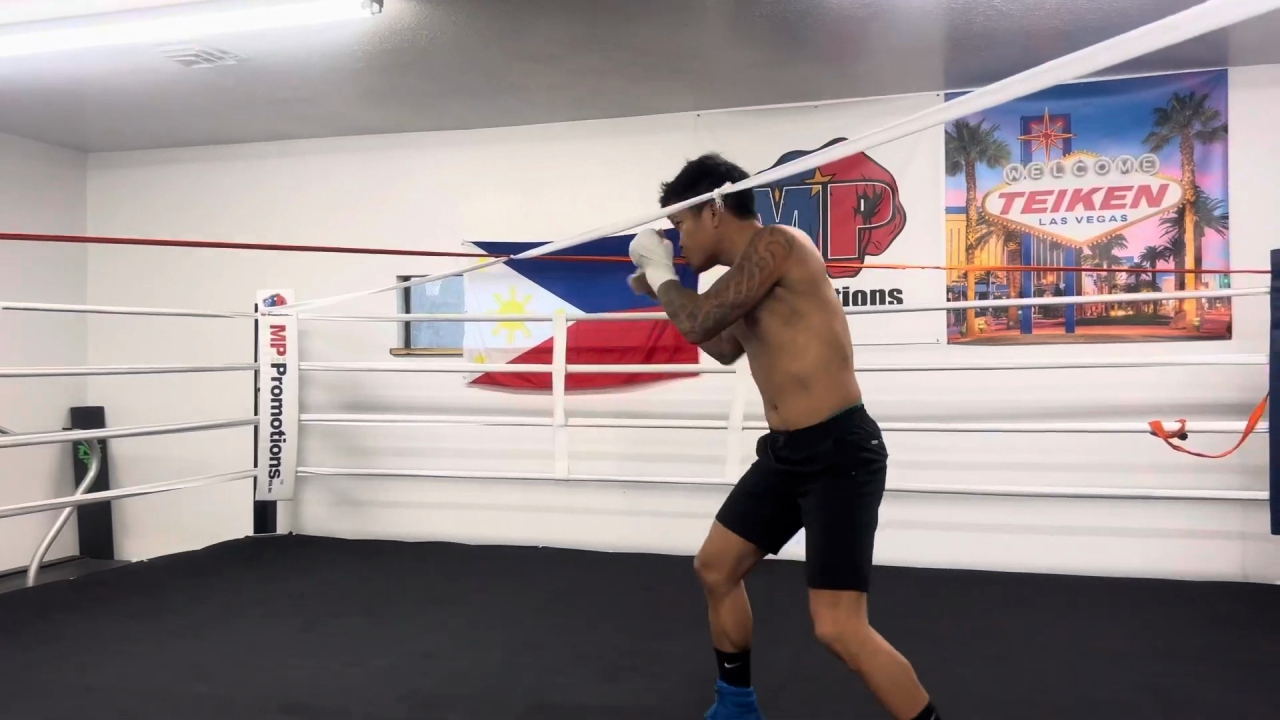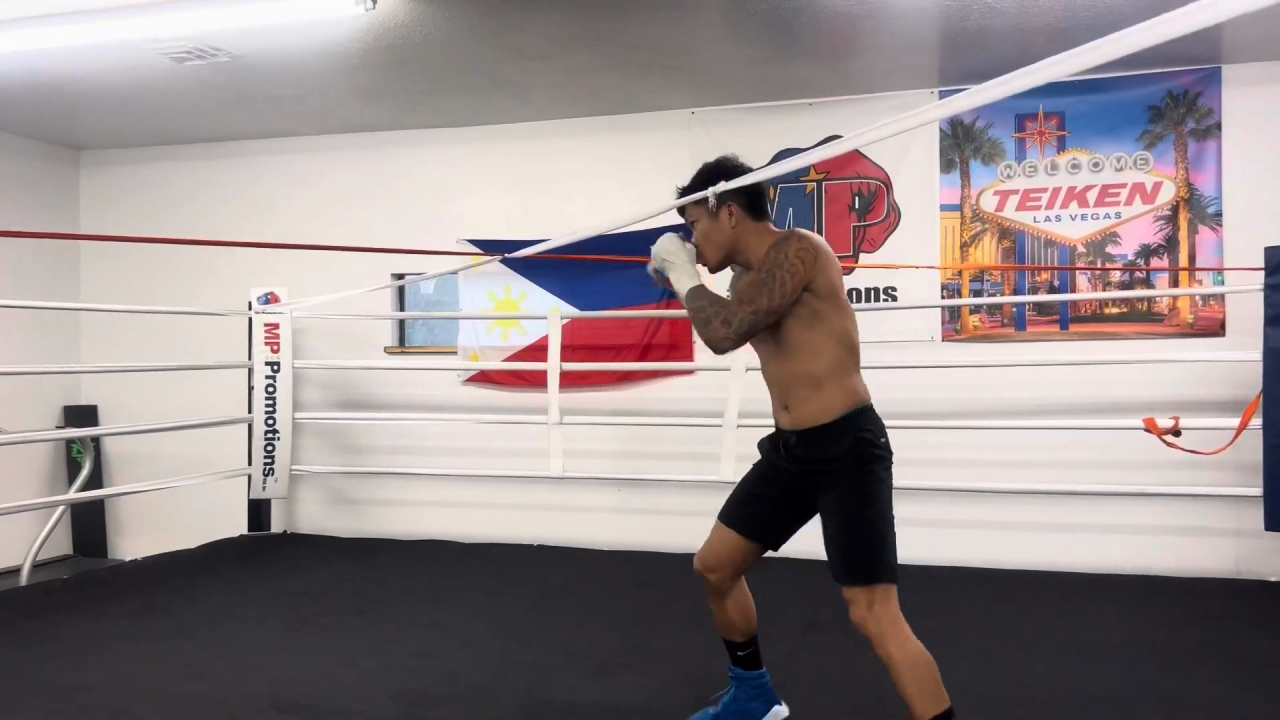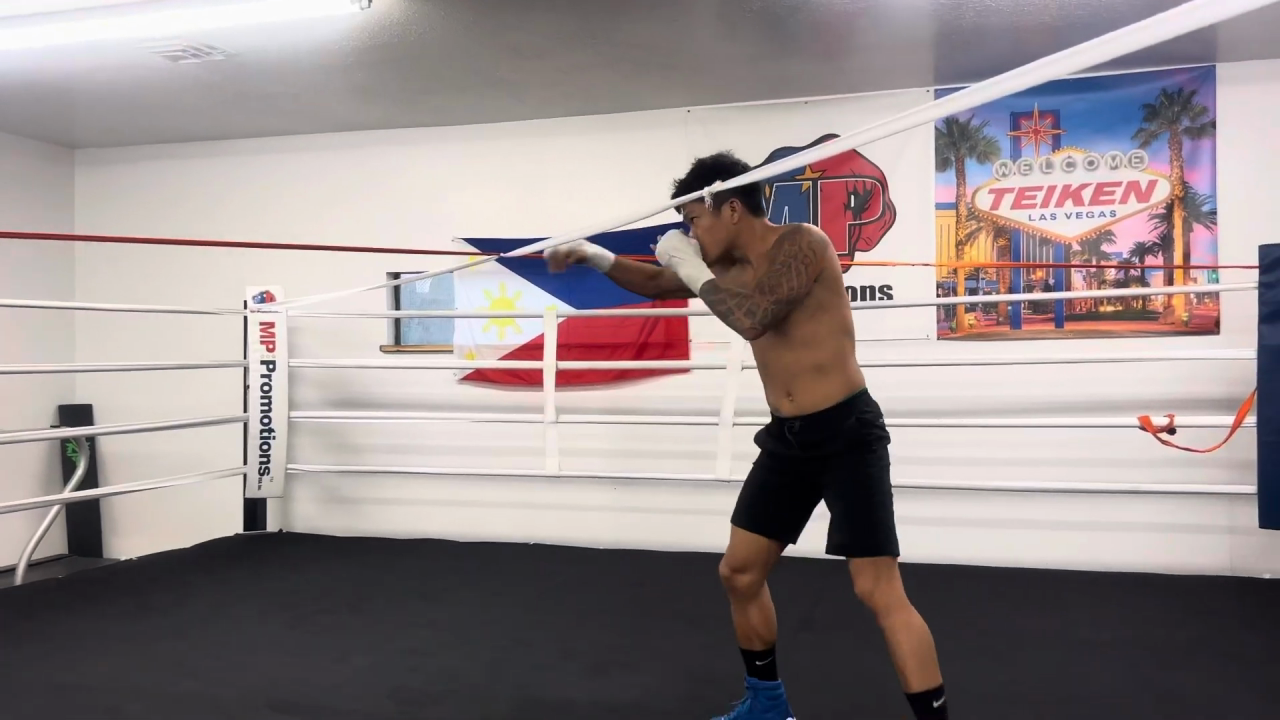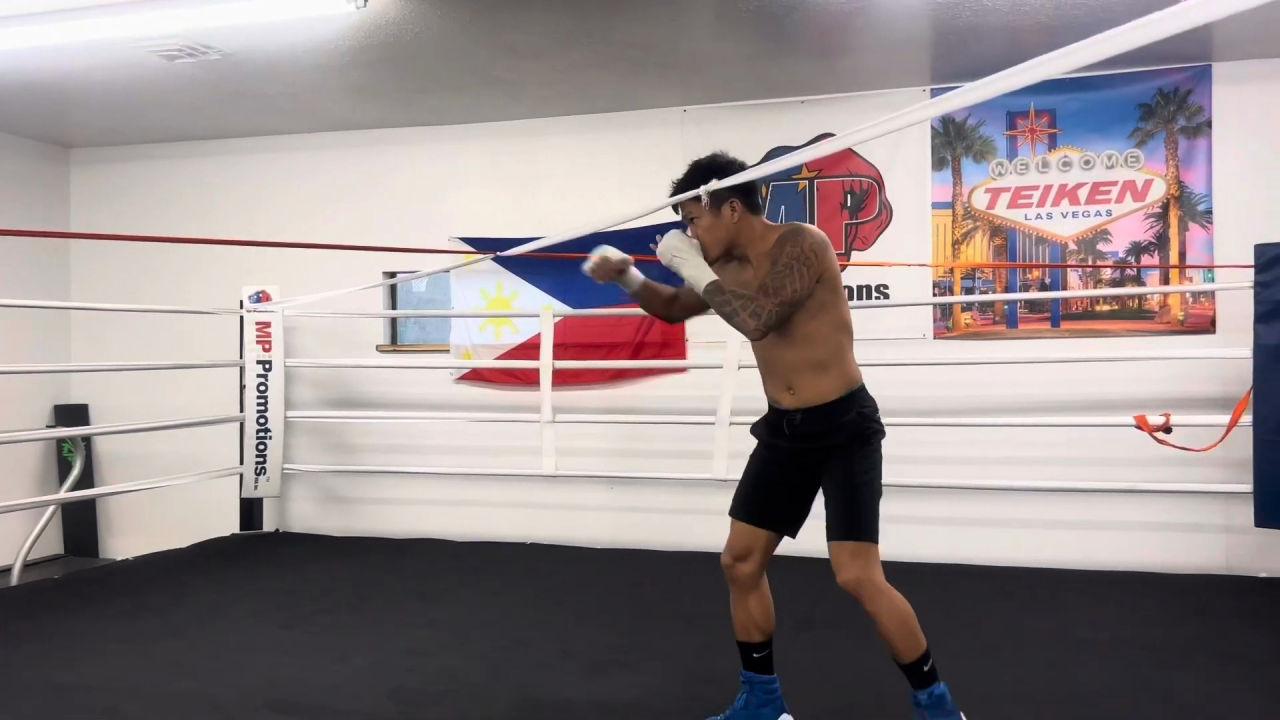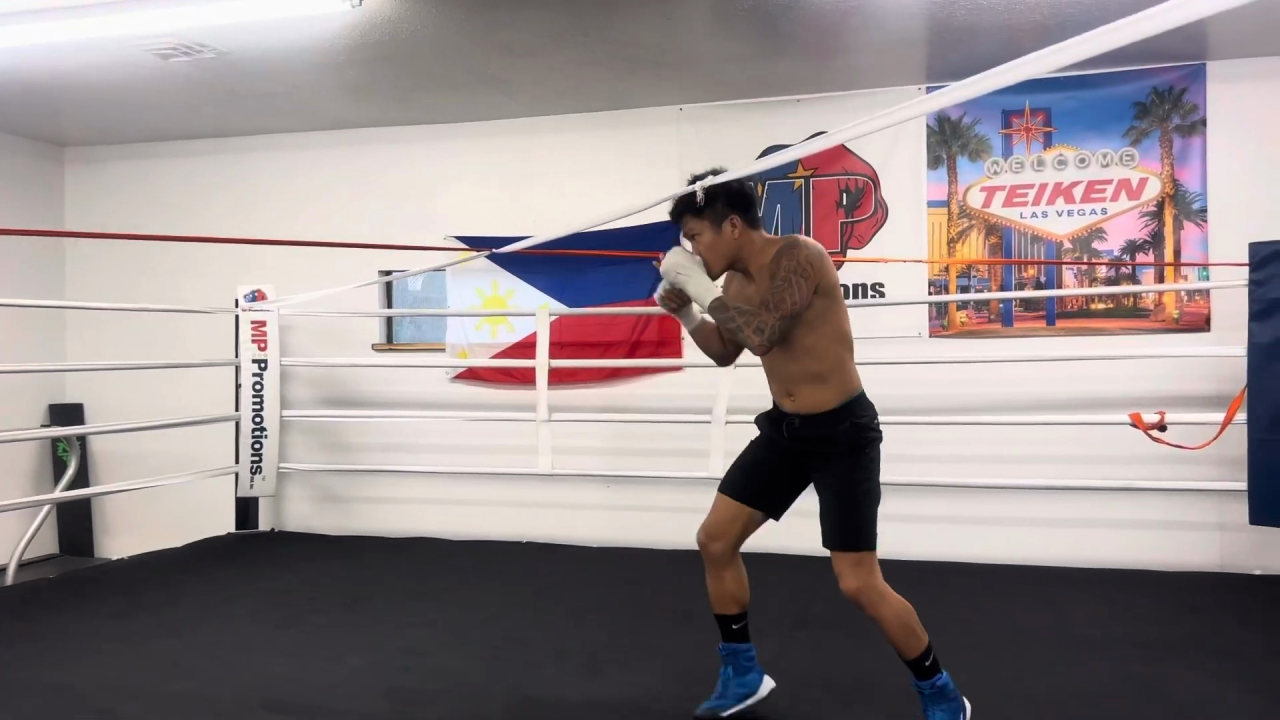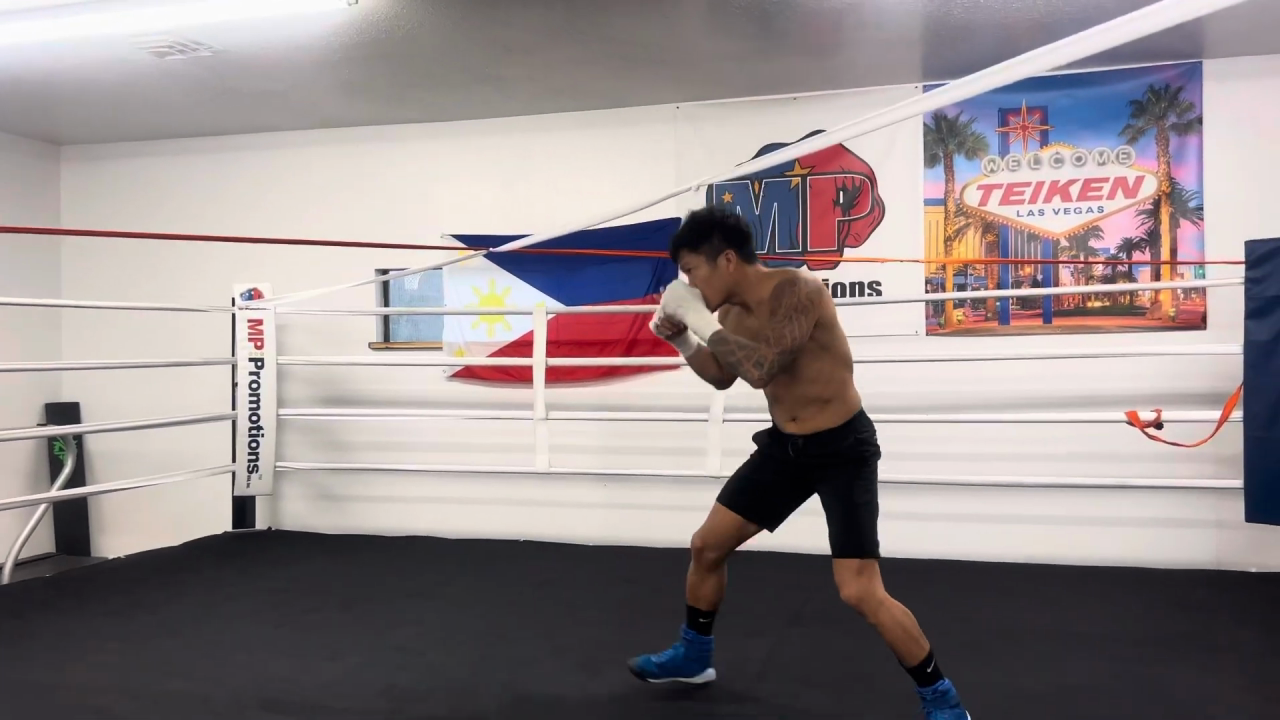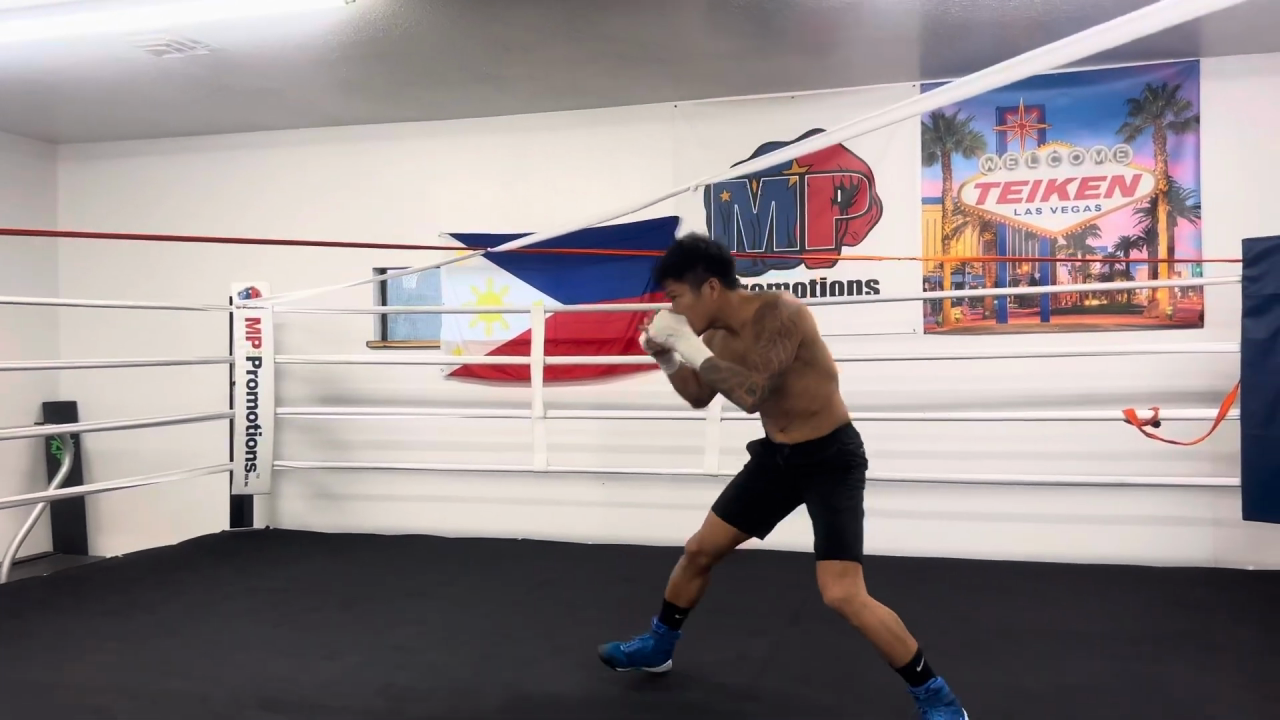
dt=0.1s
person 1, frame 1
left shoulder: (774, 244)
right shoulder: (747, 266)
left elbow: (698, 324)
right elbow: (725, 347)
left wrist: (659, 270)
right wrist: (661, 285)
left hip: (843, 452)
right hip: (786, 453)
left knee: (838, 629)
right knee: (714, 570)
person 1, frame 2
left shoulder: (802, 249)
right shoulder: (760, 271)
left elbow: (723, 331)
right elbow: (725, 331)
left wrist: (681, 275)
right wrist: (676, 275)
left hip: (851, 450)
right hip: (791, 451)
left knee: (875, 620)
right knee: (714, 568)
person 1, frame 3
left shoulder: (803, 243)
right shoulder: (733, 263)
left elbow: (753, 318)
right elbow: (664, 285)
left wrist: (693, 269)
right wrist: (593, 254)
left hip: (848, 433)
right hip: (787, 438)
left knee: (881, 593)
right knee: (740, 574)
person 1, frame 4
left shoulder: (804, 244)
right shoulder: (729, 262)
left elbow: (757, 320)
right elbow: (678, 311)
left wrist: (695, 269)
right wrist: (626, 274)
left hip: (845, 427)
right hip: (783, 430)
left knee: (857, 579)
right knee: (740, 565)
person 1, frame 5
left shoulder: (801, 256)
right shoulder: (741, 277)
left elbow: (761, 332)
right elbow: (725, 350)
left wrist: (700, 284)
right wrist: (685, 309)
left hip: (846, 430)
right hip: (787, 429)
left knee: (858, 584)
right knee: (714, 540)
right ankle: (741, 673)
person 1, frame 6
left shoulder: (797, 290)
right shoulder: (735, 309)
left elbow: (761, 370)
right elbow: (723, 376)
left wrist: (699, 319)
right wrist: (681, 336)
left hip: (843, 449)
right hip: (784, 447)
left knee: (860, 590)
right knee: (706, 546)
right ankle: (692, 655)
person 1, frame 7
left shoulder: (779, 312)
right shoulder: (721, 333)
left elbow: (752, 395)
right elbow: (700, 396)
left wrist: (689, 345)
right wrist: (666, 358)
left hip: (832, 458)
right hip: (776, 456)
left knee: (842, 594)
right knee: (699, 552)
right ankle: (658, 645)
